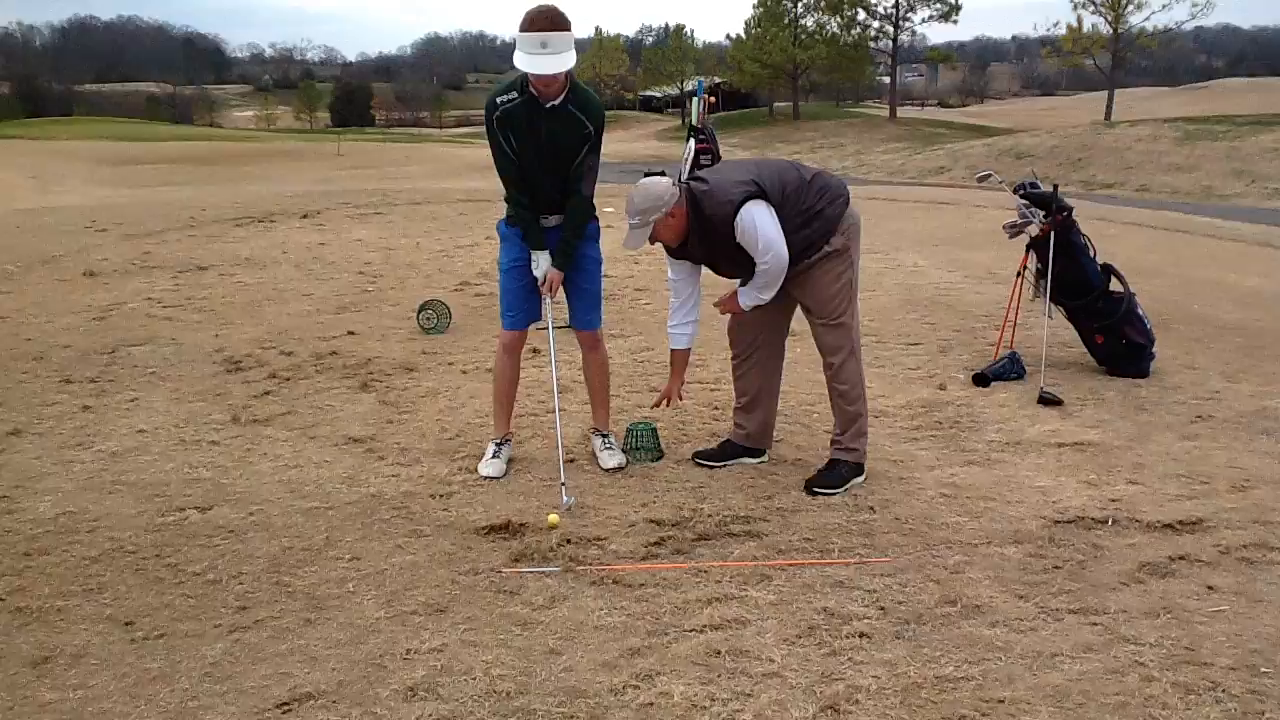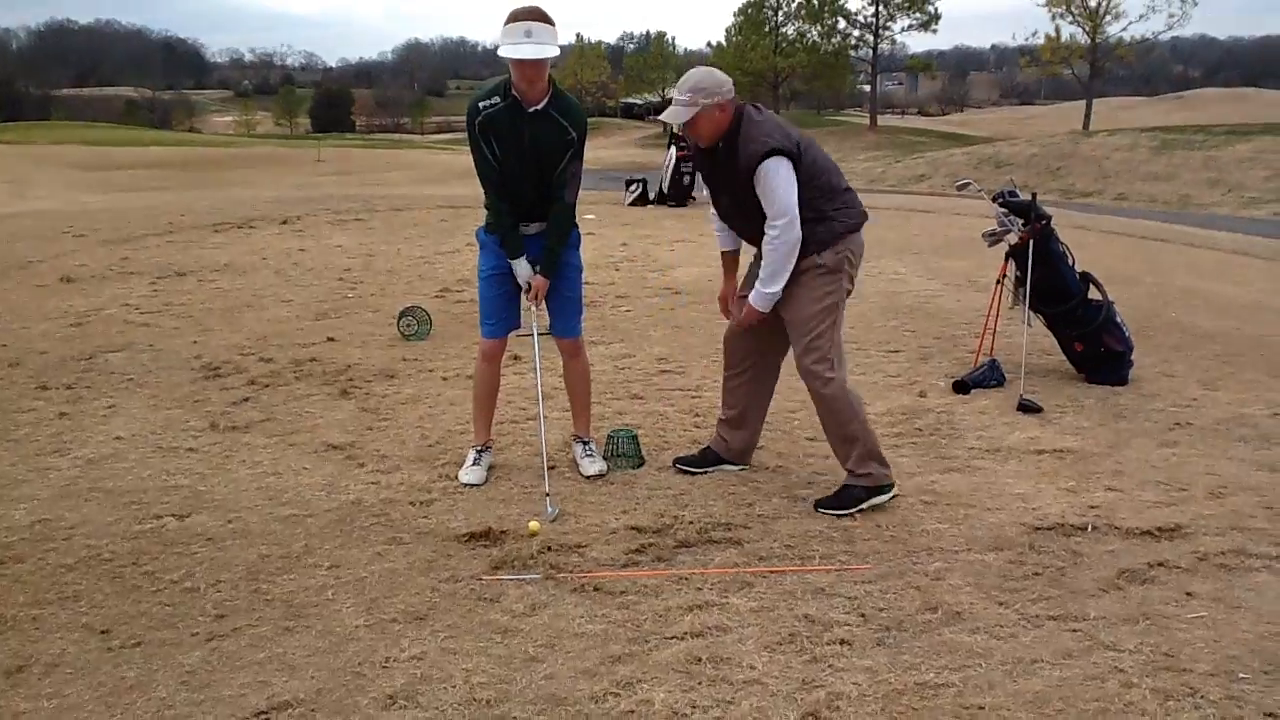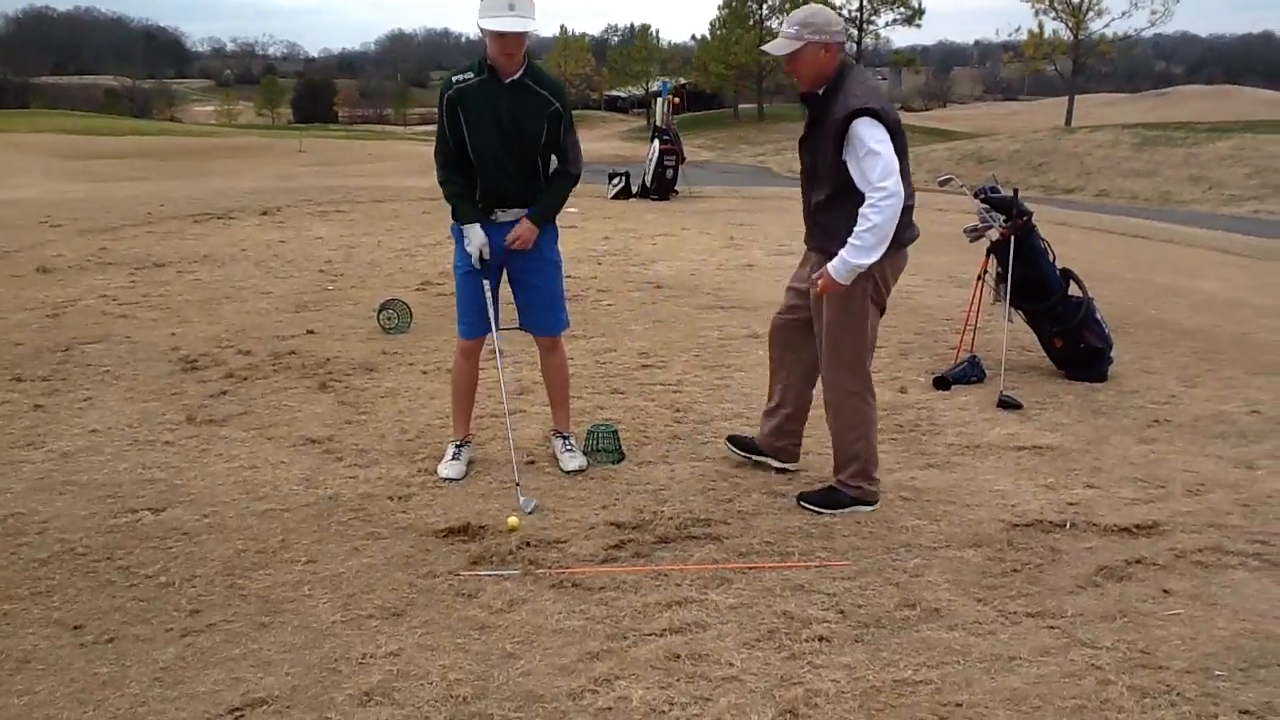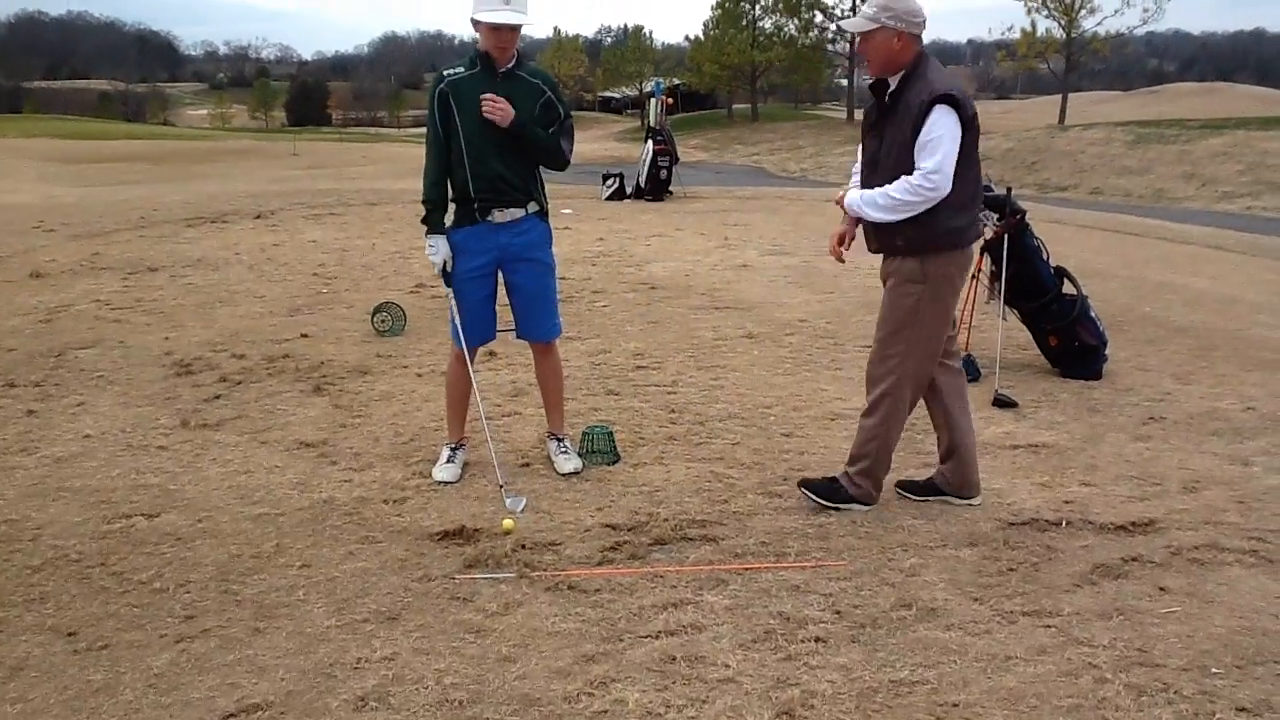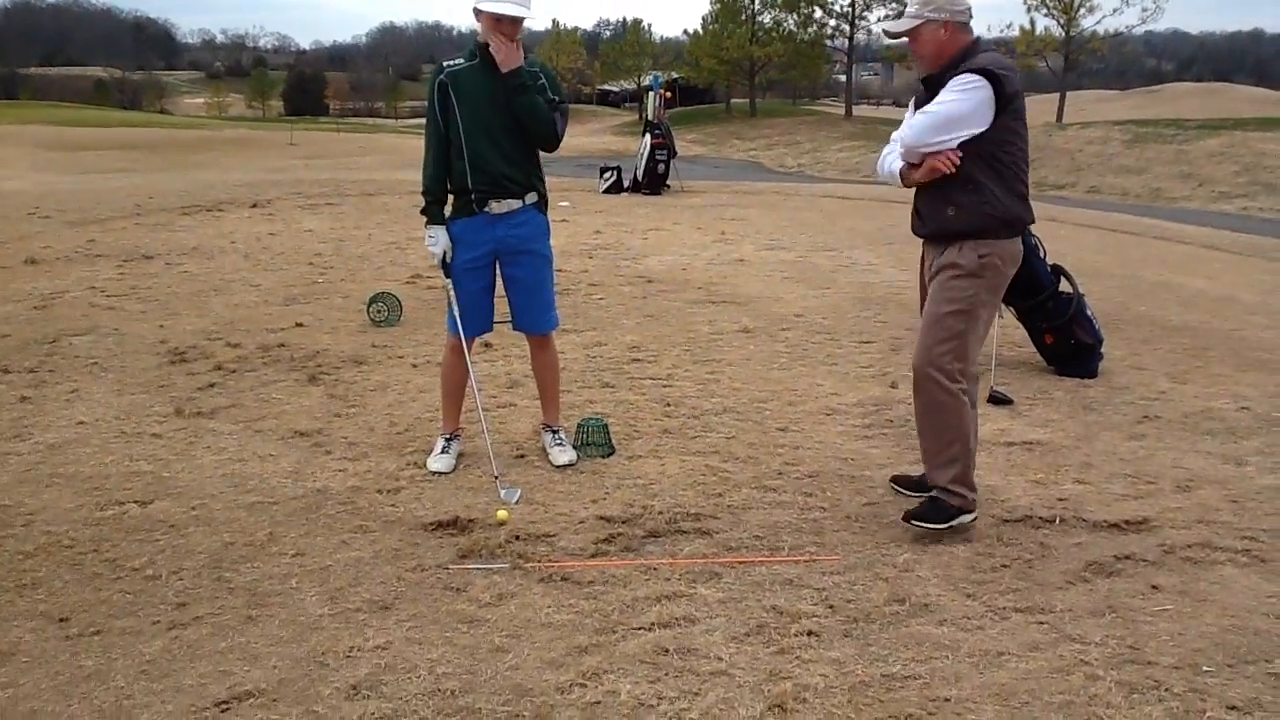
dt=0.4s
person 1, frame 1
left shoulder: (588, 109)
right shoulder: (501, 106)
left elbow: (581, 191)
right elbow: (514, 184)
left wrist: (561, 261)
right wrist: (536, 250)
left hip: (576, 231)
right hip: (522, 231)
left knee: (590, 334)
right knee: (511, 337)
left ankle: (602, 432)
right ankle: (500, 438)
person 1, frame 2
left shoulder: (570, 116)
right shoulder: (483, 110)
left elbow: (564, 197)
right elbow: (494, 189)
left wrist: (547, 269)
right wrist: (516, 257)
left hip: (556, 238)
right hip: (502, 240)
left knee: (571, 342)
right knee: (491, 345)
left ankle: (583, 440)
right ankle: (480, 446)
person 1, frame 3
left shoulder: (548, 91)
right shoulder: (458, 89)
left elbow: (569, 165)
right elbow: (447, 164)
left wrist: (537, 221)
right wrist: (469, 223)
left hip: (533, 228)
right hip: (478, 229)
left knee: (549, 336)
right knee: (470, 340)
left ankle: (562, 434)
right ankle: (460, 441)
person 1, frame 4
left shoulder: (539, 84)
right shoulder: (450, 84)
left elbow: (560, 156)
right elbow: (437, 161)
left wrist: (516, 123)
right wrist: (434, 229)
left hip: (528, 228)
right hip: (470, 230)
left knee: (544, 340)
right knee: (464, 345)
left ankle: (557, 436)
right ankle: (454, 444)
person 1, frame 5
left shoulder: (537, 74)
right shoulder: (450, 76)
left elbow: (551, 138)
right elbow: (437, 152)
left wrist: (516, 74)
right wrist: (434, 219)
left hip: (525, 219)
right hip: (468, 222)
left knee: (540, 331)
right knee: (460, 337)
left ankle: (552, 428)
right ankle: (449, 434)
person 2, frame 1
left shoulder: (737, 208)
right shoulder: (681, 227)
left elbow: (775, 262)
right elbow: (683, 298)
left wrist: (744, 299)
right wrist: (677, 375)
left hip: (826, 232)
left knee: (836, 345)
right knee: (748, 333)
left ankle: (848, 456)
right ankle: (749, 439)
person 2, frame 2
left shoulder: (767, 149)
right shoulder: (710, 147)
left elbow: (784, 228)
right elbow: (725, 211)
left wrist: (761, 298)
right wrist: (731, 277)
left hip: (825, 250)
right hip: (781, 251)
left knee: (815, 361)
right knee: (743, 342)
left ankle: (870, 477)
right ankle: (731, 447)
person 2, frame 3
left shoulder: (858, 112)
right shoulder: (826, 96)
left elbow: (888, 196)
left wrist: (844, 267)
left hip: (860, 257)
right hip: (829, 247)
left knee: (843, 370)
right knee: (788, 331)
left ankle: (856, 486)
right ankle: (777, 441)
person 2, frame 4
left shoulder: (937, 100)
right shoulder: (888, 93)
left elbow: (930, 184)
right elbow: (874, 166)
left wrist: (857, 203)
right wrist: (848, 219)
left hip: (930, 257)
right hip: (909, 253)
left knee: (892, 371)
right knee: (934, 364)
left ankle: (858, 484)
right ankle: (958, 478)
person 2, frame 5
left shoulder: (982, 80)
right shoulder: (937, 86)
left elbow: (914, 138)
right elbow: (890, 156)
left wrist: (916, 152)
right wrist: (912, 169)
left hip: (979, 248)
right hip: (942, 242)
left knee: (938, 364)
right knee: (943, 363)
left ankle: (956, 492)
right ankle: (946, 470)
